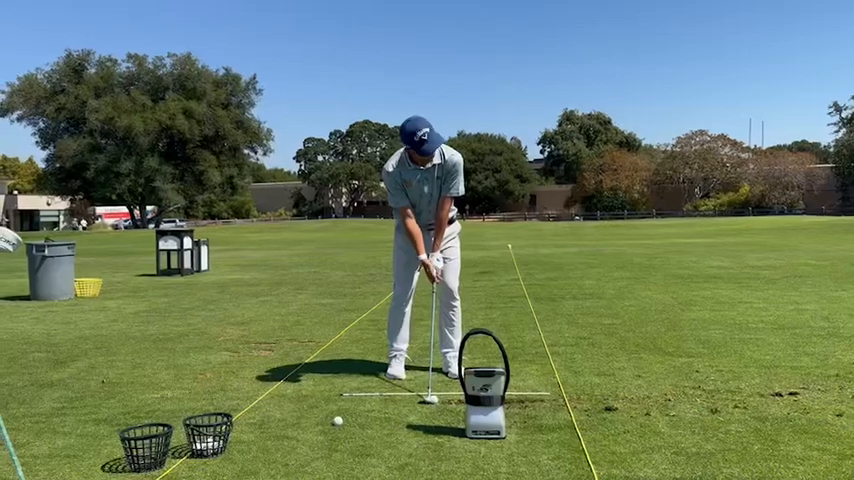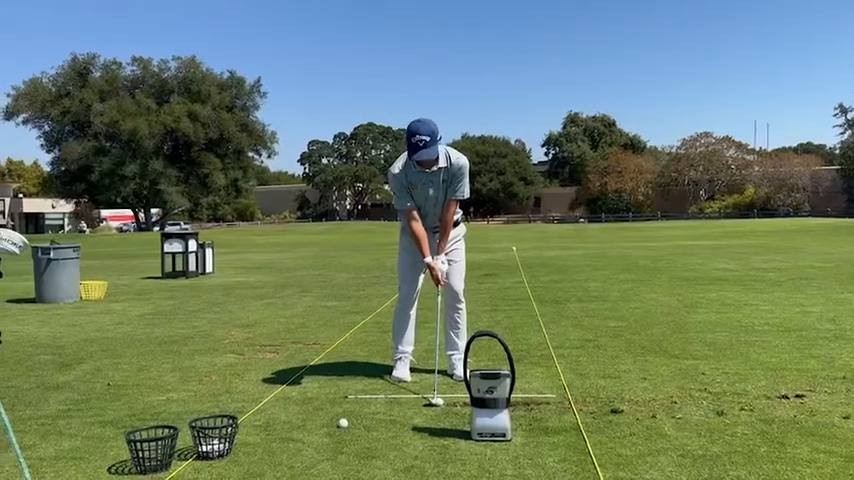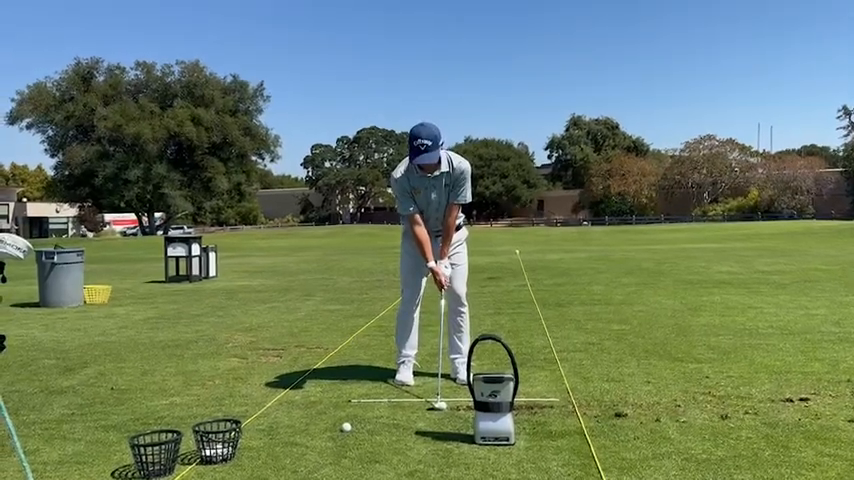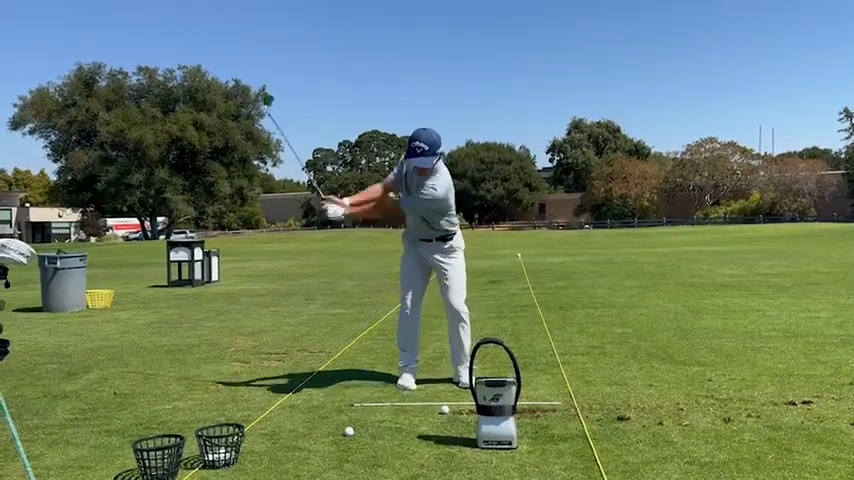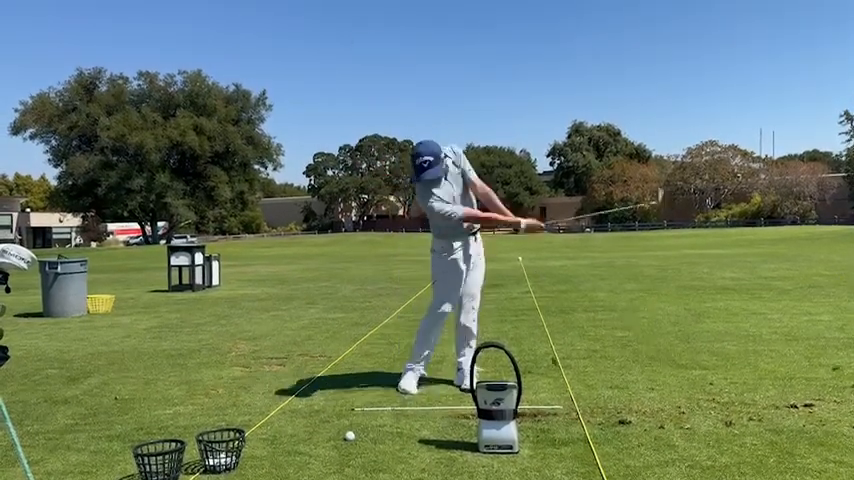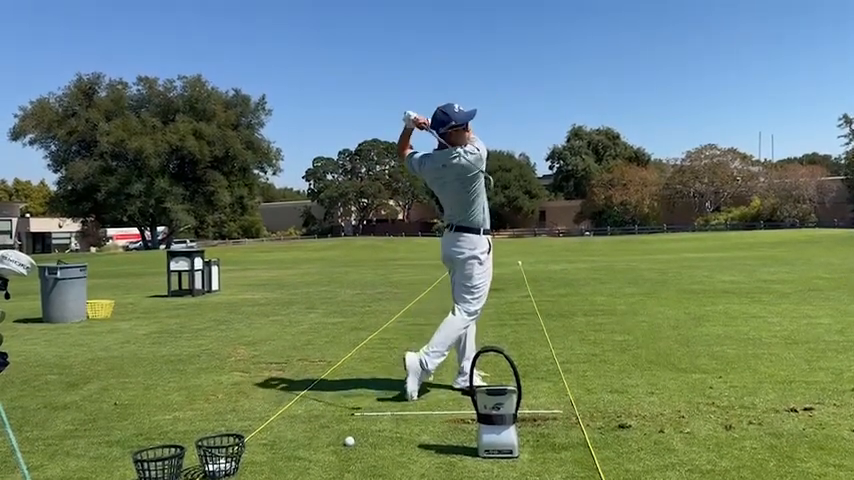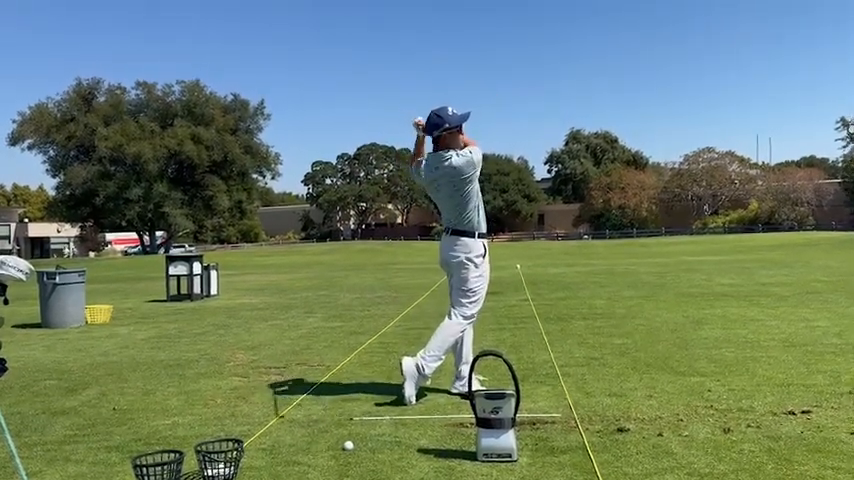
dt=0.7s
person 1, frame 1
left shoulder: (452, 160)
right shoulder: (392, 170)
left elbow: (444, 208)
right elbow: (407, 216)
left wrist: (436, 251)
right wrist: (422, 257)
left hip: (445, 230)
right hip: (409, 232)
left knee: (450, 292)
right knee: (402, 293)
left ankle: (452, 357)
right ankle: (397, 357)
person 1, frame 2
left shoulder: (458, 163)
right shoulder: (398, 172)
left elbow: (450, 211)
right elbow: (413, 218)
left wrist: (440, 254)
right wrist: (428, 259)
left hip: (450, 232)
right hip: (414, 234)
left knee: (455, 294)
right knee: (407, 295)
left ankle: (457, 359)
right ankle: (402, 359)
person 1, frame 3
left shoulder: (460, 167)
right shoulder: (400, 177)
left elbow: (451, 216)
right elbow: (416, 222)
left wrist: (443, 258)
right wrist: (431, 264)
left hip: (452, 237)
right hip: (416, 238)
left knee: (458, 299)
right knee: (410, 300)
left ankle: (460, 363)
right ankle: (405, 363)
person 1, frame 4
left shoulder: (437, 189)
right shoulder: (412, 162)
right elbow: (384, 188)
left wrist: (349, 212)
right wrist: (347, 201)
left hip: (445, 246)
right hip: (415, 243)
left knee: (456, 306)
right knee: (409, 306)
left ankle: (462, 368)
right ankle: (408, 367)
person 1, frame 5
left shoulder: (452, 154)
right shoulder: (428, 197)
left elbow: (480, 189)
right elbow: (472, 217)
left wrist: (510, 217)
right wrist: (517, 224)
left hip: (473, 242)
right hip: (448, 248)
left knee: (469, 307)
right knee: (442, 307)
left ankle: (465, 370)
right ankle: (414, 369)
person 1, frame 6
left shoulder: (427, 163)
right shoulder: (474, 157)
left elbow: (402, 152)
right elbow: (471, 138)
left wrist: (409, 126)
right wrist: (434, 126)
left hip: (452, 239)
right hip: (474, 243)
left knee: (464, 307)
right knee: (467, 310)
left ankle: (466, 375)
right ankle: (423, 362)
person 1, frame 7
left shoulder: (425, 169)
right shoulder: (466, 162)
right elbow: (472, 144)
left wrist: (421, 135)
right wrist: (441, 133)
left hip: (451, 243)
right hip: (470, 246)
left knee: (462, 312)
right knee: (463, 314)
left ankle: (463, 380)
right ankle: (419, 367)
